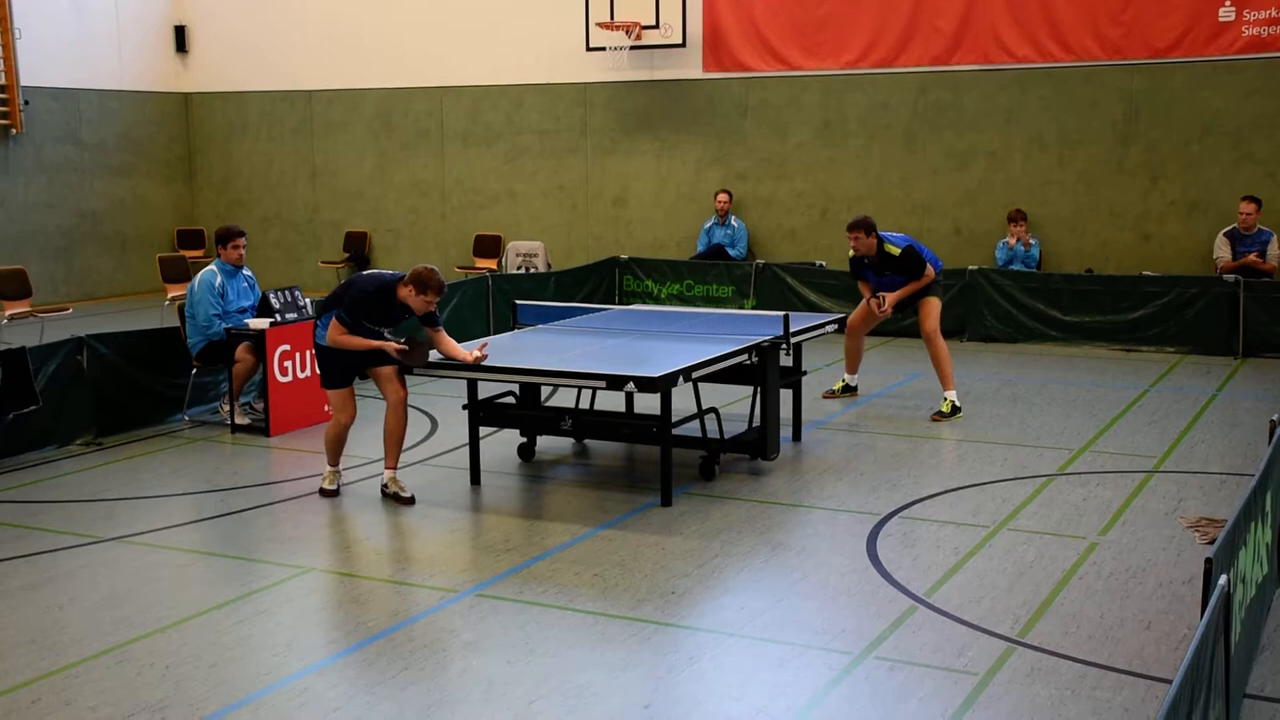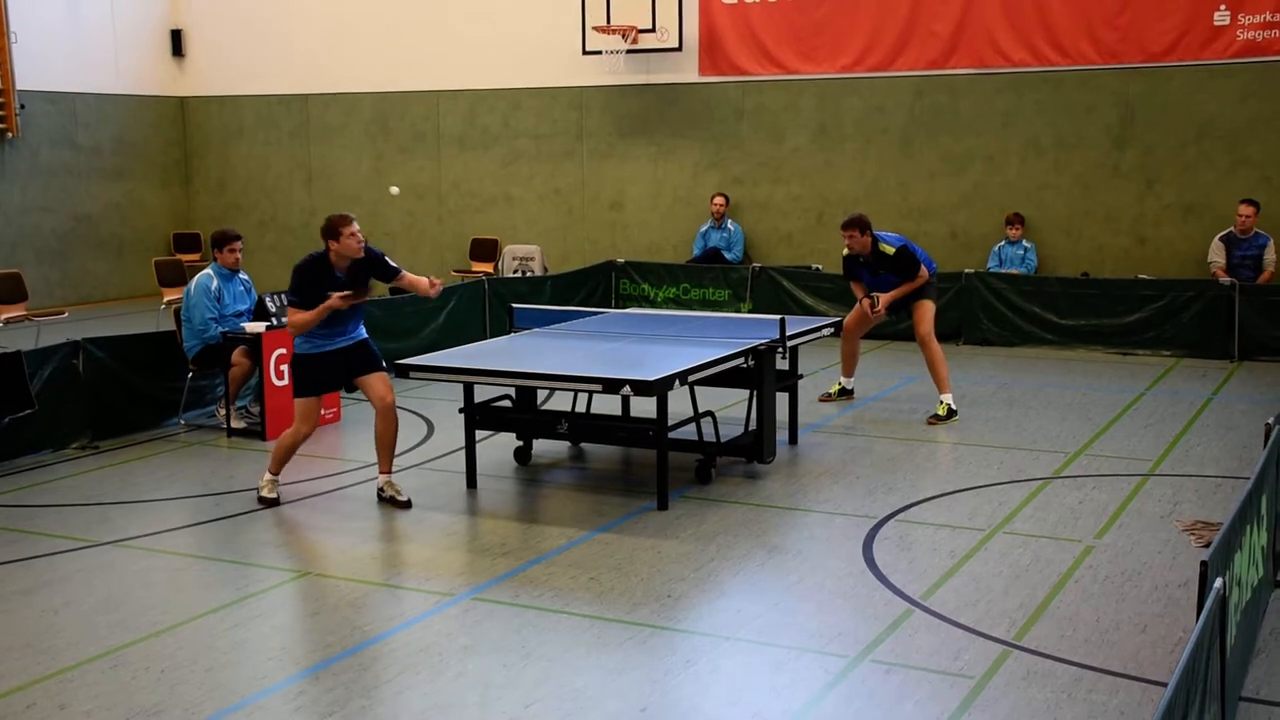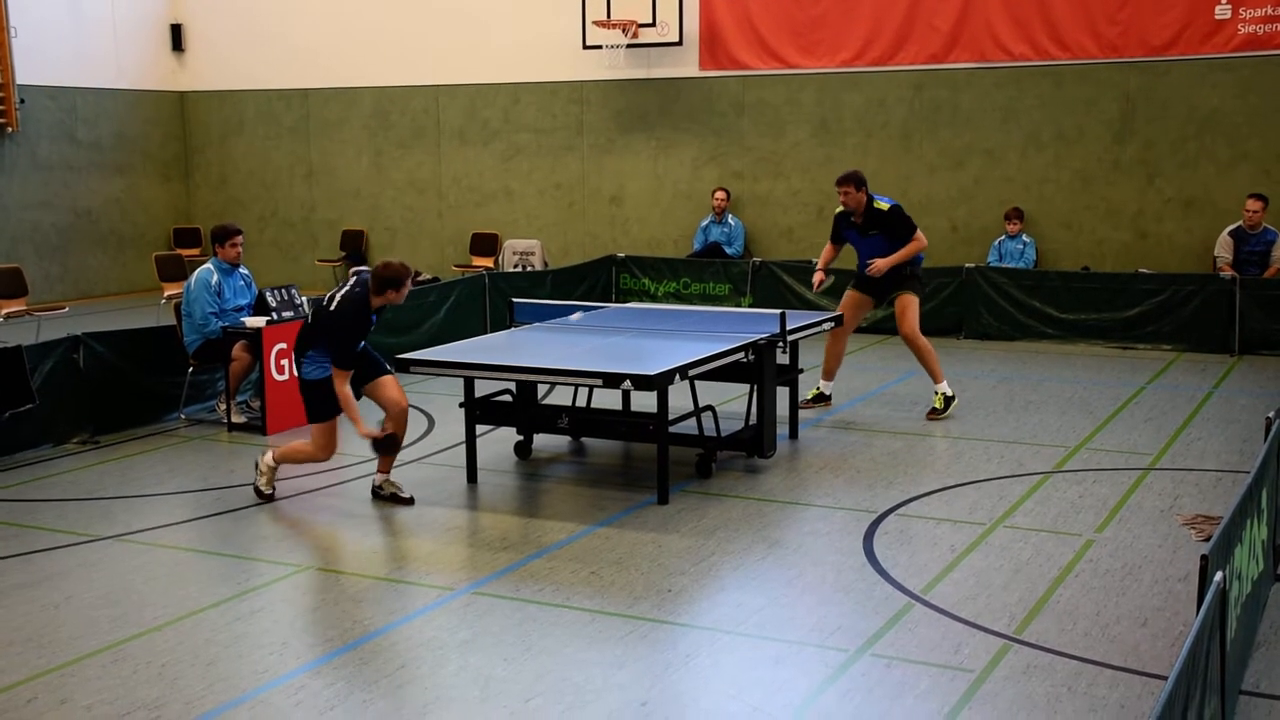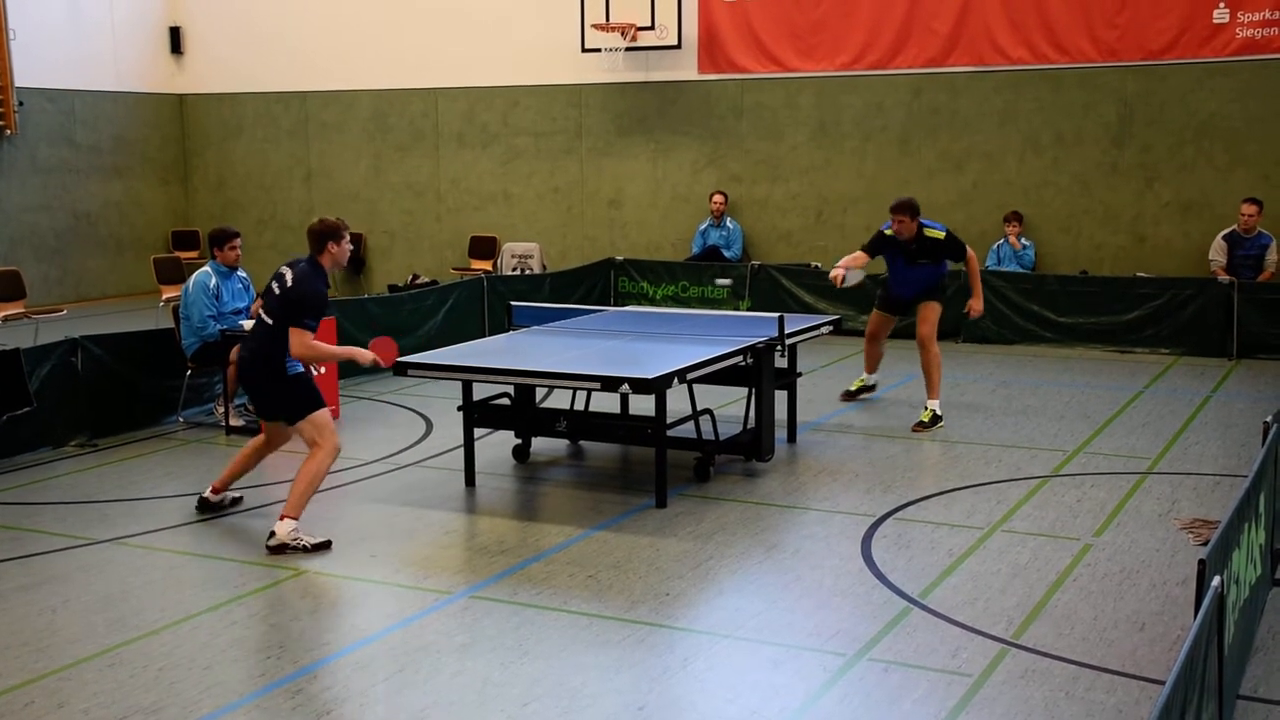
dt=0.7s
person 1, frame 1
left shoulder: (422, 296)
right shoulder: (368, 291)
left elbow: (439, 338)
right elbow: (335, 337)
left wrist: (466, 356)
right wrist: (382, 346)
left hip: (374, 335)
right hip: (335, 338)
left knee: (398, 396)
right knee: (344, 416)
left ankle: (390, 478)
right ankle: (332, 471)
person 1, frame 2
left shoulder: (367, 257)
right shoulder: (307, 270)
left elbow: (406, 279)
right elbow: (294, 326)
left wrist: (430, 287)
right wrist: (329, 306)
left hip: (354, 341)
right hip: (312, 351)
left knee: (386, 402)
right knee: (303, 428)
left ankle: (385, 482)
right ankle: (270, 478)
person 1, frame 3
left shoulder: (367, 279)
right shoulder: (348, 323)
left elbow: (356, 271)
right elbow: (341, 383)
right wrist: (360, 426)
left hip: (353, 352)
right hip: (319, 364)
left knee: (399, 407)
right knee: (323, 450)
left ankle: (382, 481)
right ankle: (269, 462)
person 1, frame 4
left shoulder: (292, 267)
right shoulder: (312, 289)
left elbow: (258, 309)
right elbow: (301, 350)
right wrist: (353, 353)
left hip: (252, 362)
right hip: (278, 370)
left knee: (276, 435)
right knee: (327, 445)
left ankle: (215, 494)
right ankle: (285, 530)
person 2, frame 1
left shoulder: (901, 250)
right shoulder: (856, 256)
left elbow: (929, 274)
right elbow: (863, 280)
left wrist: (896, 296)
right wrist: (870, 298)
left hip: (925, 282)
right hip: (887, 289)
left knee: (930, 332)
right knee: (853, 326)
left ankle: (951, 400)
right ankle: (849, 383)
person 2, frame 2
left shoulder: (895, 250)
right shoulder: (849, 256)
left elbow: (922, 275)
right elbow: (856, 281)
left wrist: (890, 297)
right wrist: (863, 299)
left hip: (919, 284)
right hip: (882, 290)
left knee: (924, 335)
right knee: (849, 329)
left ankle: (947, 403)
right ankle: (846, 386)
person 2, frame 3
left shoulder: (888, 211)
right shoulder: (842, 216)
left elbow: (920, 242)
right elbow: (833, 245)
left wrist: (889, 261)
right wrist: (820, 269)
left hip: (903, 272)
right hip: (869, 274)
left knee: (908, 332)
right knee: (838, 327)
left ankle: (943, 391)
right ankle: (824, 391)
person 2, frame 4
left shoulder: (938, 237)
right shoulder: (885, 236)
left elbow: (970, 257)
right elbow: (860, 256)
left wrist: (976, 296)
right wrist: (840, 268)
left hip: (930, 287)
right hip: (895, 288)
left knee: (925, 338)
right knee: (872, 336)
left ankle: (933, 409)
right ankle: (867, 379)
person 3, frame 1
left shoulder: (246, 274)
right shoulder: (208, 279)
left elbow: (259, 310)
right elbow: (210, 327)
right hip: (209, 342)
right knee: (249, 354)
left ankle: (263, 399)
right ankle: (229, 403)
person 3, frame 2
left shoulder: (242, 278)
right shoulder: (204, 283)
left elbow: (255, 314)
right elbow: (206, 330)
left hip: (238, 339)
right hip: (205, 346)
right knee: (246, 357)
left ankle: (258, 403)
right ankle: (226, 407)
person 3, frame 3
left shoulder: (243, 273)
right shoulder: (204, 278)
left elbow: (255, 308)
right elbow: (207, 325)
right hip: (205, 341)
right knee: (245, 352)
left ankle: (259, 397)
right ankle: (226, 401)
person 3, frame 4
left shoulder: (241, 276)
right shoulder: (202, 281)
left elbow: (254, 312)
right elbow: (205, 328)
right wrist: (237, 332)
right hip: (203, 344)
right ankle: (223, 404)
